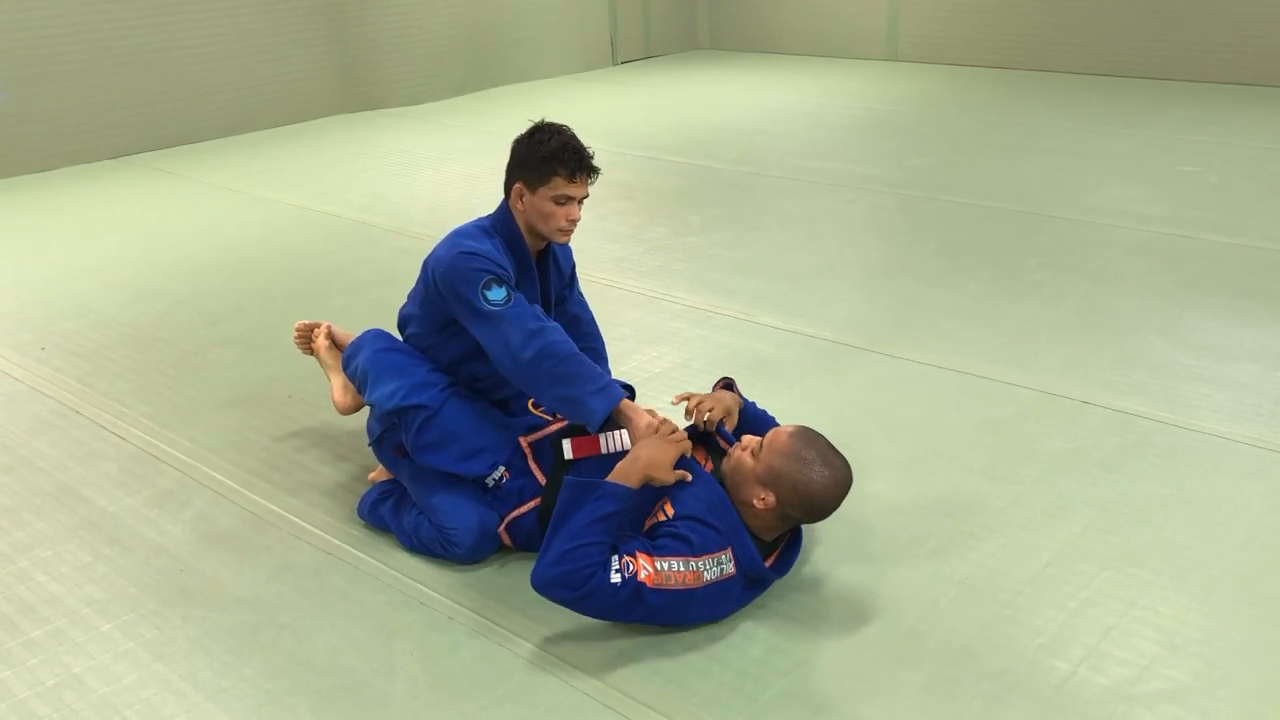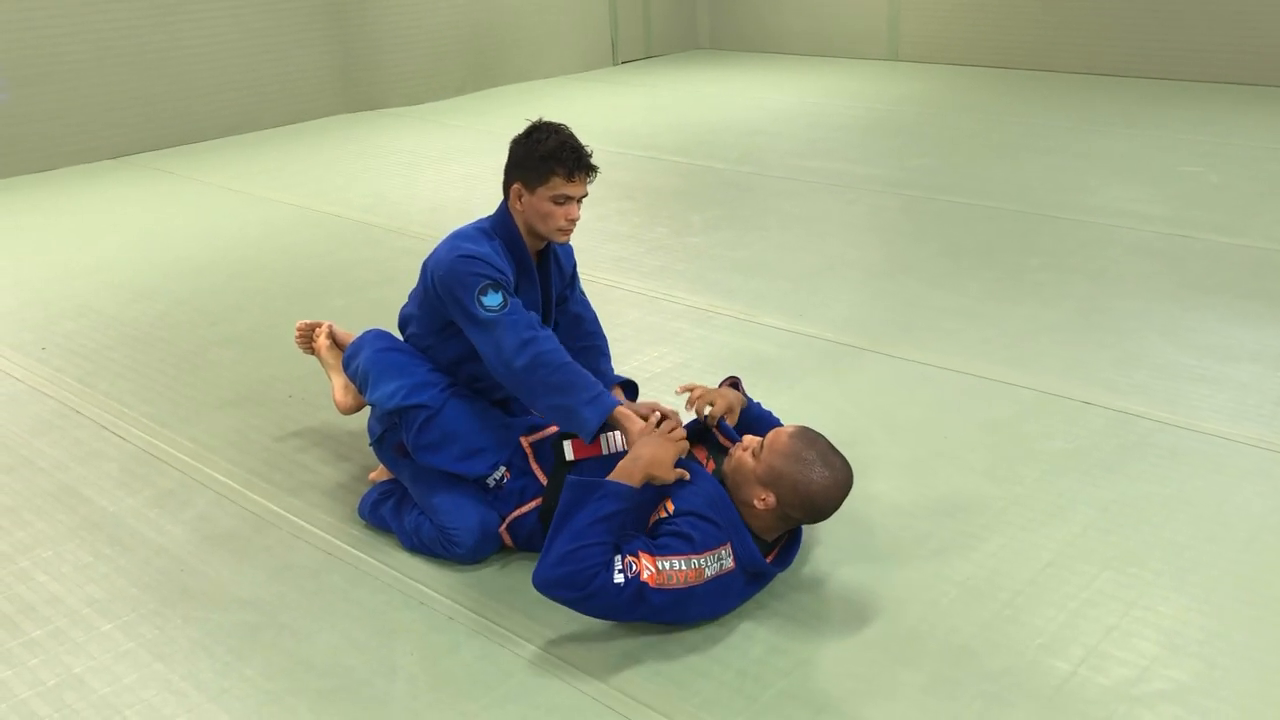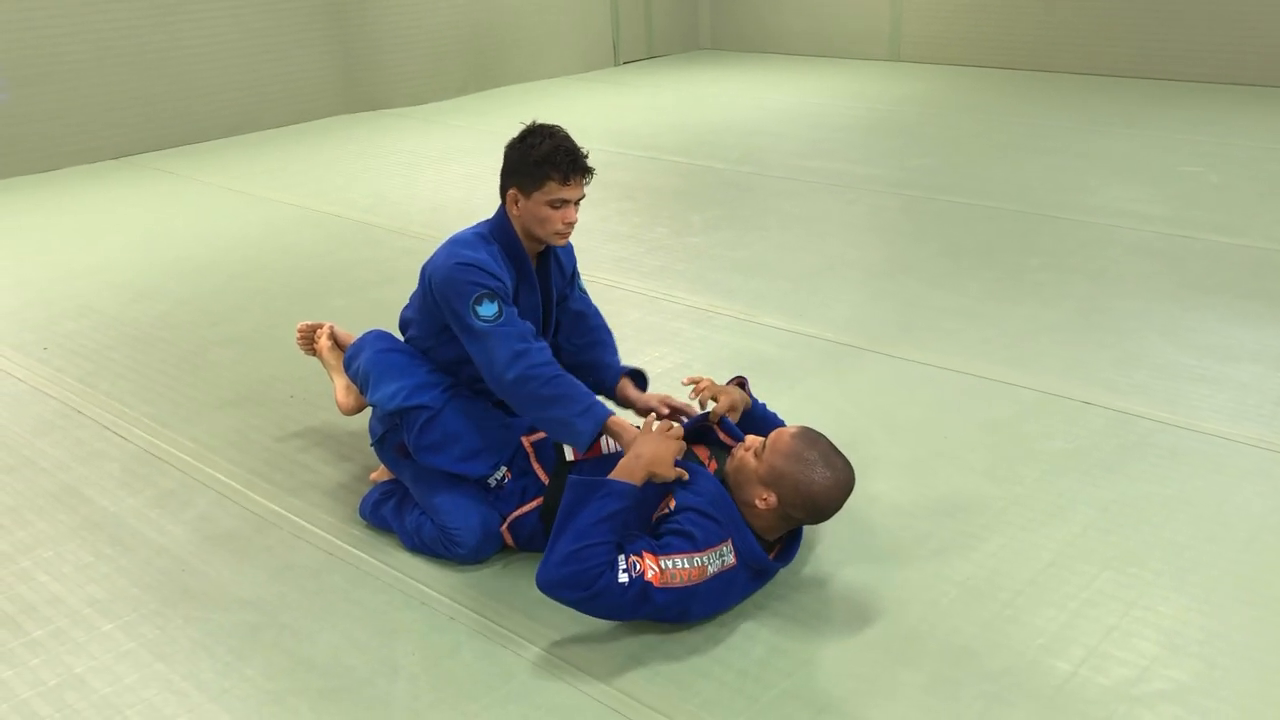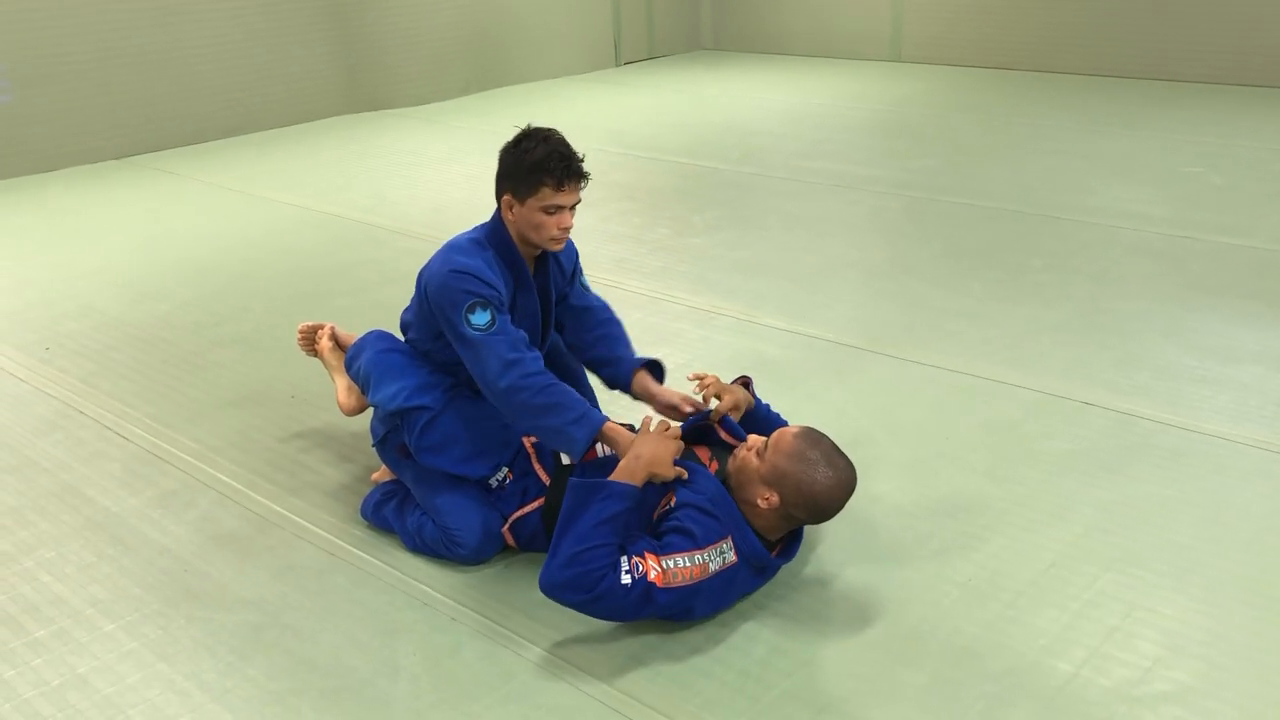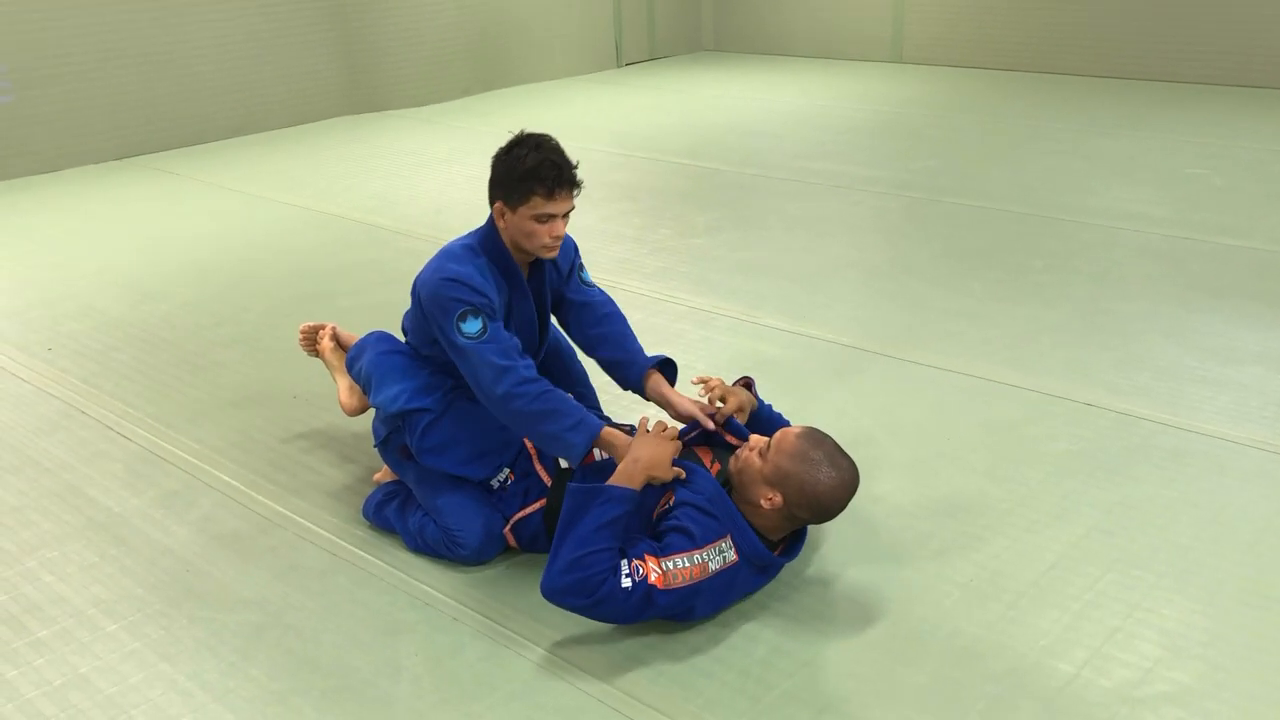
dt=0.1s
person 1, frame 1
left shoulder: (703, 556)
right shoulder: (775, 519)
left elbow: (566, 577)
right elbow: (767, 438)
left wrist: (632, 472)
right wrist: (732, 402)
left hip: (521, 486)
left knee: (413, 401)
left ankle: (358, 359)
person 1, frame 2
left shoulder: (705, 554)
right shoulder: (775, 517)
left elbow: (569, 577)
right elbow: (768, 435)
left wrist: (633, 470)
right wrist: (734, 399)
left hip: (521, 486)
left knee: (412, 400)
left ankle: (357, 359)
person 1, frame 3
left shoulder: (703, 550)
right shoulder: (776, 516)
left elbow: (573, 578)
right elbow: (773, 439)
left wrist: (633, 469)
right wrist: (739, 401)
left hip: (523, 486)
left knee: (406, 393)
left ankle: (361, 358)
person 1, frame 4
left shoulder: (706, 548)
right shoulder: (776, 517)
left elbow: (576, 580)
right elbow: (777, 437)
left wrist: (634, 470)
right wrist: (742, 399)
left hip: (525, 487)
left ankle: (361, 359)
person 1, frame 5
left shoulder: (707, 552)
left elbow: (583, 587)
left wrist: (632, 471)
right wrist: (750, 401)
left hip: (523, 492)
left knee: (399, 376)
left ankle: (363, 359)
person 2, frame 1
left shoulder: (555, 252)
right shoulder: (468, 260)
left elbow: (578, 337)
right elbow: (533, 351)
left wrist: (618, 406)
right wrist: (625, 413)
left hip: (501, 398)
person 2, frame 2
left shoulder: (555, 252)
right shoulder: (466, 262)
left elbow: (579, 335)
right elbow: (527, 358)
left wrist: (618, 402)
right wrist: (620, 418)
left hip: (502, 396)
person 2, frame 3
left shoulder: (554, 252)
right shoulder: (466, 268)
left elbow: (579, 337)
right elbow: (521, 371)
left wrist: (631, 395)
right wrist: (618, 429)
left hip: (504, 402)
right hip: (436, 412)
person 2, frame 4
left shoulder: (556, 250)
right shoulder: (462, 273)
left elbow: (590, 321)
right elbow: (516, 379)
left wrist: (648, 388)
right wrist: (616, 437)
right hip: (436, 415)
right knee: (473, 538)
person 2, frame 5
left shoulder: (553, 250)
right shoulder: (453, 281)
left elbow: (599, 323)
right elbow: (511, 387)
left wrist: (664, 393)
right wrist: (613, 442)
right hip: (436, 415)
right knee: (473, 540)
right ankle: (409, 474)
